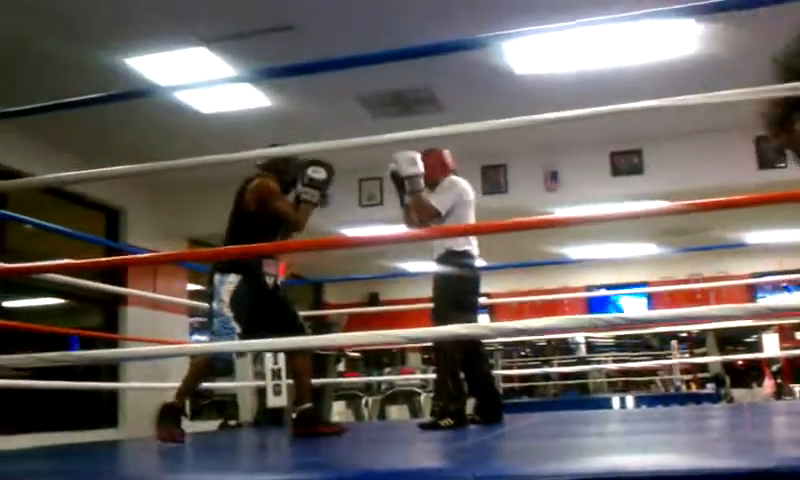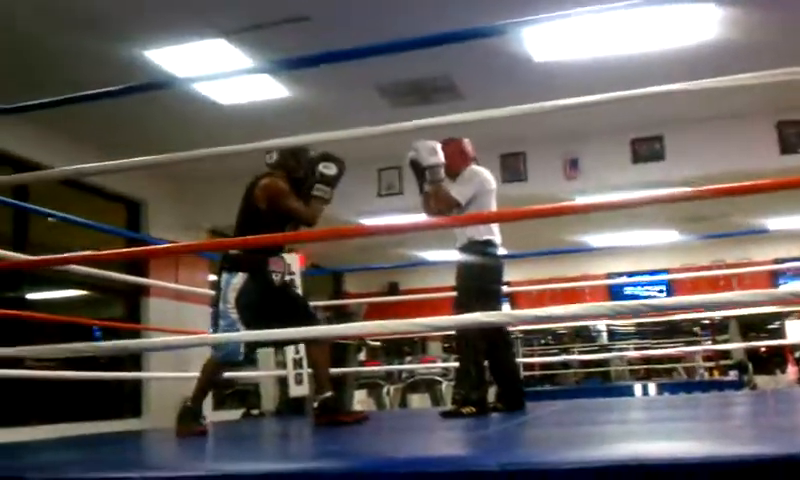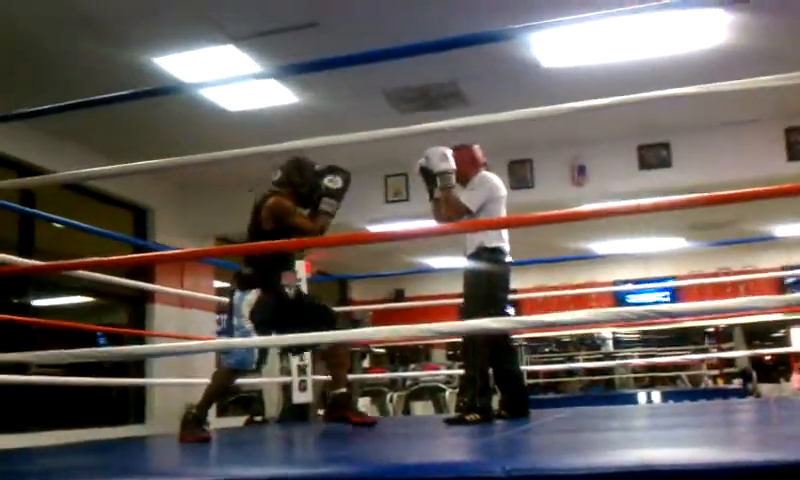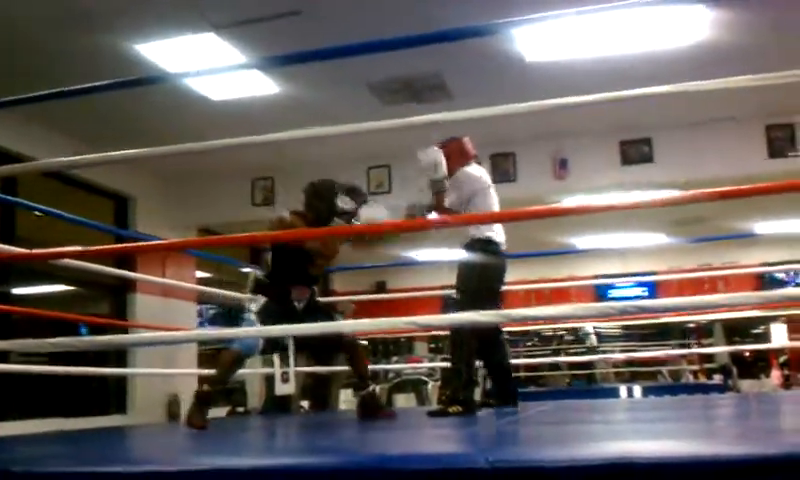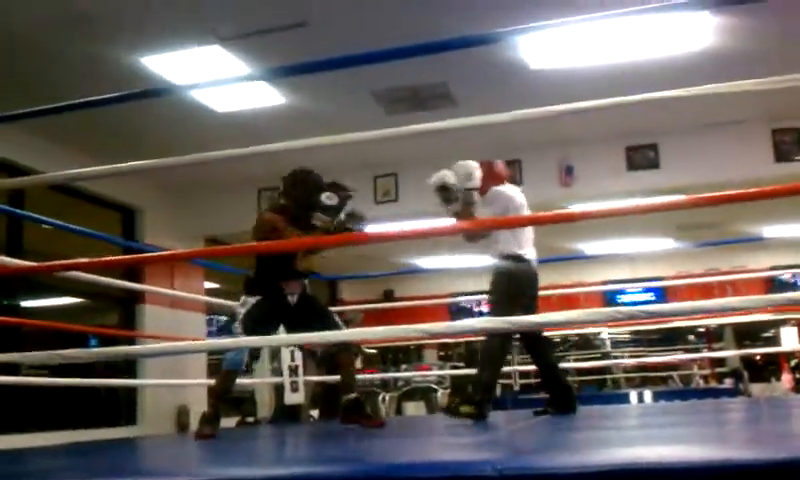
dt=0.3s
person 1, frame 1
left shoulder: (266, 192)
right shoulder: (263, 185)
left elbow: (282, 232)
right elbow: (296, 222)
left wrist: (306, 196)
right wrist: (313, 188)
left hip: (262, 278)
right hip: (236, 277)
left knee: (299, 339)
right knee: (222, 344)
left ankle: (305, 416)
right ankle: (172, 412)
person 1, frame 2
left shoulder: (278, 190)
right shoulder: (271, 184)
left elbow: (289, 228)
right elbow: (309, 218)
left wrist: (309, 193)
right wrist: (325, 184)
left hip: (269, 275)
right hip: (244, 275)
left knee: (315, 329)
right knee: (231, 347)
left ankle: (327, 405)
right ankle: (191, 412)
person 1, frame 3
left shoulder: (287, 209)
right shoulder: (276, 203)
right elbow: (315, 232)
left wrist: (326, 201)
right wrist: (331, 195)
left hip: (284, 290)
right hip: (258, 291)
left knee: (335, 331)
right knee: (242, 357)
left ankle: (340, 404)
right ankle: (194, 420)
person 1, frame 4
left shoulder: (324, 227)
right shoulder: (289, 222)
right elbow: (326, 251)
right wrist: (343, 217)
left hip: (305, 300)
right hip: (273, 298)
left knee: (349, 340)
right knee: (246, 345)
left ankle: (368, 401)
right ankle: (203, 400)
person 1, frame 5
left shoulder: (303, 216)
right shoulder: (271, 219)
left wrist: (344, 224)
right wrist: (326, 211)
left hip: (297, 293)
right hip: (265, 295)
left knee: (341, 340)
right knee: (237, 358)
left ankle: (351, 406)
right ankle: (210, 417)
person 2, frame 1
left shoulder: (454, 184)
right shoulder: (444, 191)
left elbow: (423, 218)
right elbow: (415, 225)
left wrist: (414, 181)
right wrist: (404, 192)
left hip: (455, 266)
right hip: (458, 268)
left knee: (448, 339)
right knee: (465, 339)
left ankle: (450, 410)
right ankle: (488, 407)
person 2, frame 2
left shoulder: (474, 174)
right shoulder: (464, 181)
left elbow: (442, 207)
right elbow: (434, 212)
left wrist: (434, 170)
right wrist: (423, 179)
left hip: (478, 255)
right hip: (482, 257)
left knee: (470, 326)
right knee: (490, 327)
left ankle: (472, 398)
right ankle: (510, 395)
person 2, frame 3
left shoulder: (485, 180)
right shoulder: (475, 187)
left elbow: (452, 215)
right elbow: (442, 217)
left wrist: (444, 175)
right wrist: (433, 184)
left hip: (487, 263)
right hip: (489, 264)
left knee: (477, 333)
right knee: (495, 335)
left ankle: (477, 405)
right ankle: (515, 402)
person 2, frame 4
left shoulder: (467, 175)
right shoulder: (475, 177)
left elbow: (445, 215)
right elbow: (448, 213)
left wrist: (437, 178)
left hip: (481, 253)
right hip: (490, 255)
left knee: (465, 325)
right knee: (485, 326)
left ankle: (460, 398)
right ankle: (505, 391)
person 2, frame 5
left shoulder: (499, 193)
right shoulder: (510, 195)
left elbow: (472, 232)
right elbow: (474, 234)
left wrist: (467, 192)
right wrist: (449, 200)
left hip: (511, 269)
right hip: (524, 270)
left knee: (498, 334)
right knee: (532, 336)
left ankle: (476, 401)
right ankle: (562, 398)
